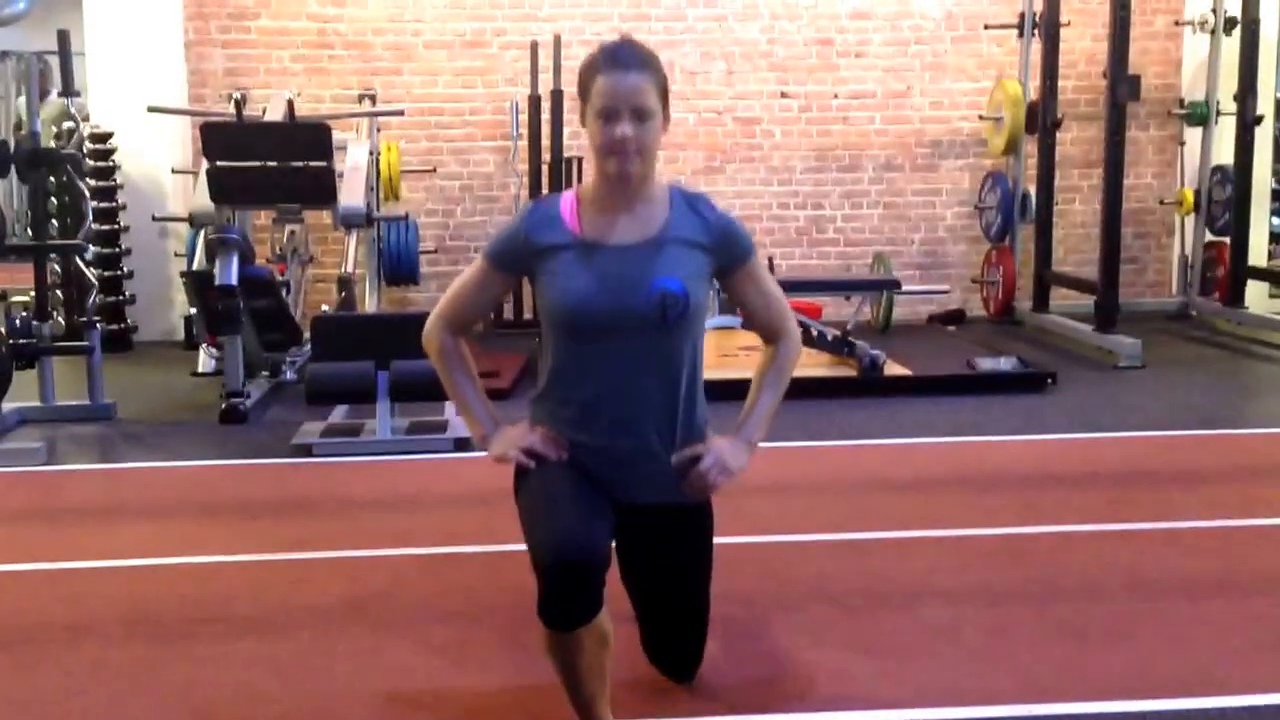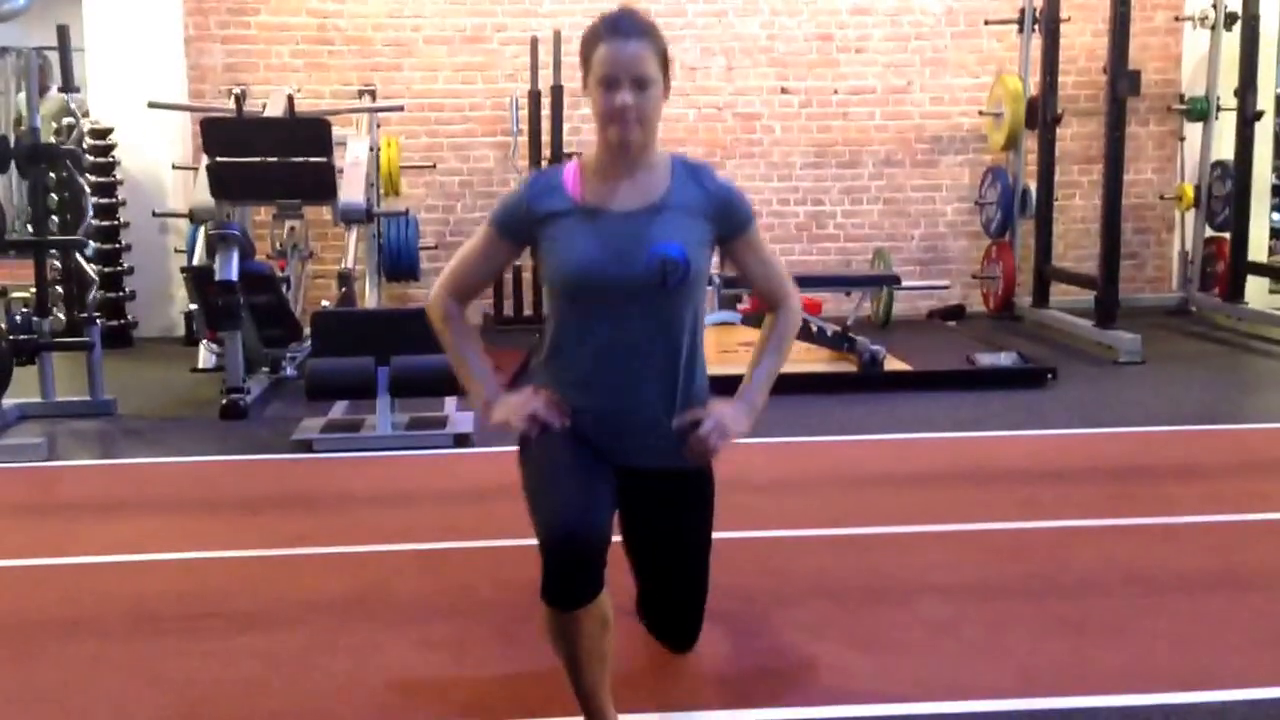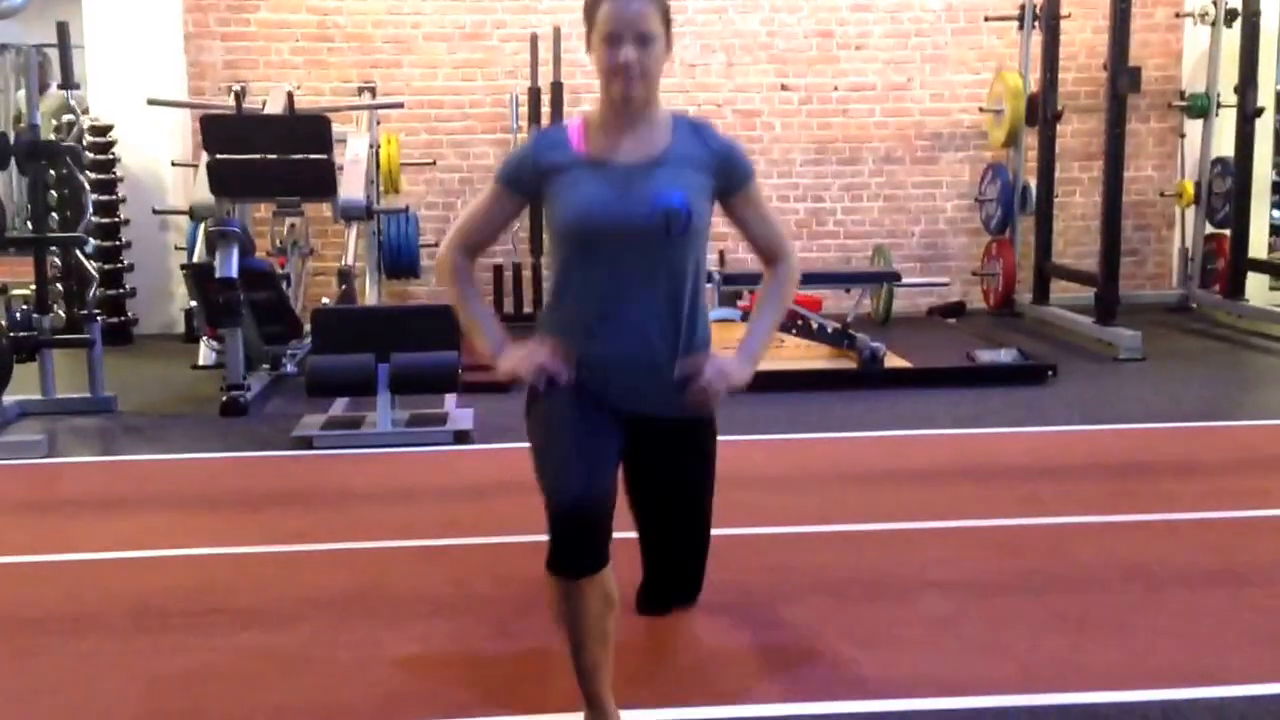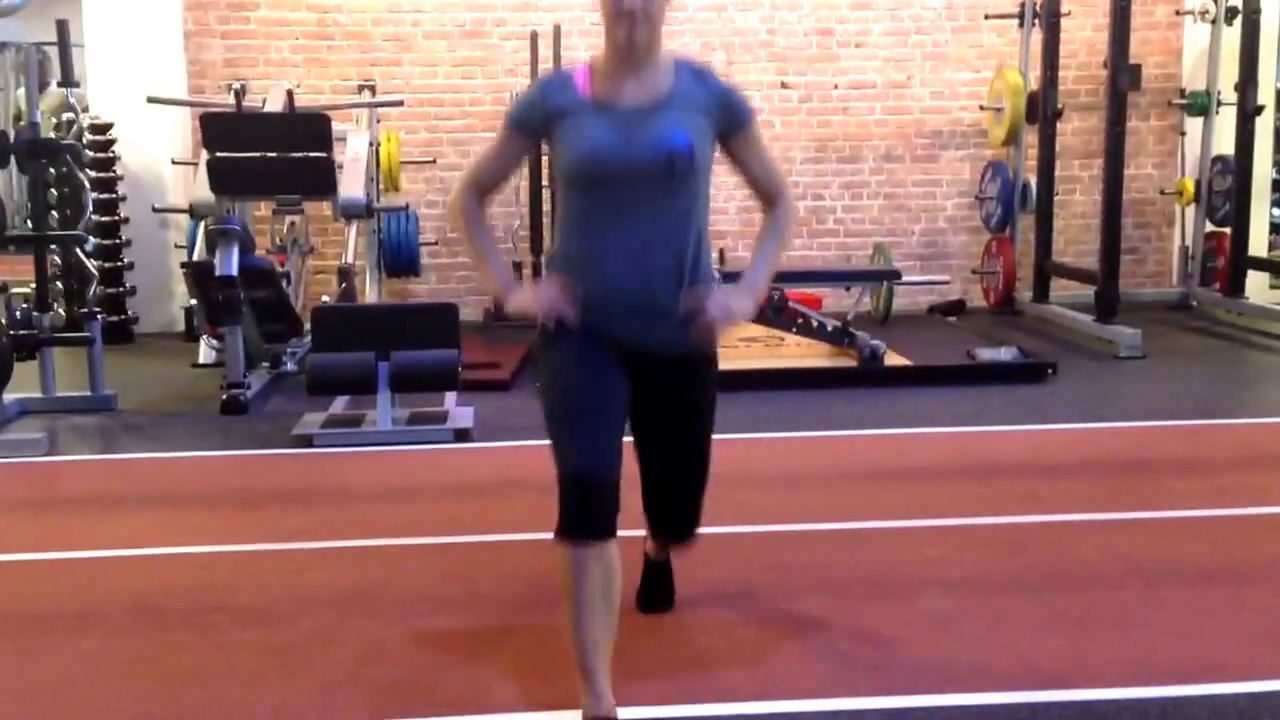
dt=0.1s
person 1, frame 1
left shoulder: (707, 227)
right shoulder: (538, 230)
left elbow: (783, 336)
right elbow: (443, 333)
left wrist: (743, 439)
right wrist: (490, 430)
left hip: (668, 474)
right hip: (565, 457)
left knee: (679, 661)
right knee: (569, 565)
left ankle: (653, 584)
person 1, frame 2
left shoulder: (708, 196)
right shoulder: (542, 199)
left elbow: (784, 306)
right elbow: (447, 302)
left wrist: (745, 405)
right wrist: (494, 398)
left hip: (670, 444)
right hip: (569, 431)
left knee: (676, 628)
right knee: (571, 547)
left ankle: (656, 571)
person 1, frame 3
left shoulder: (708, 148)
right shoulder: (548, 153)
left elbow: (782, 264)
right elbow: (457, 258)
left wrist: (744, 358)
right wrist: (500, 350)
left hip: (673, 395)
right hip: (574, 384)
left knee: (682, 577)
right knee: (578, 517)
left ankle: (657, 568)
person 1, frame 4
left shoulder: (707, 93)
right shoulder: (555, 96)
left elbow: (778, 200)
right elbow: (469, 195)
left wrist: (747, 291)
right wrist: (512, 289)
left hip: (678, 342)
right hip: (579, 341)
left knee: (679, 517)
right knee: (587, 485)
left ankle: (656, 556)
